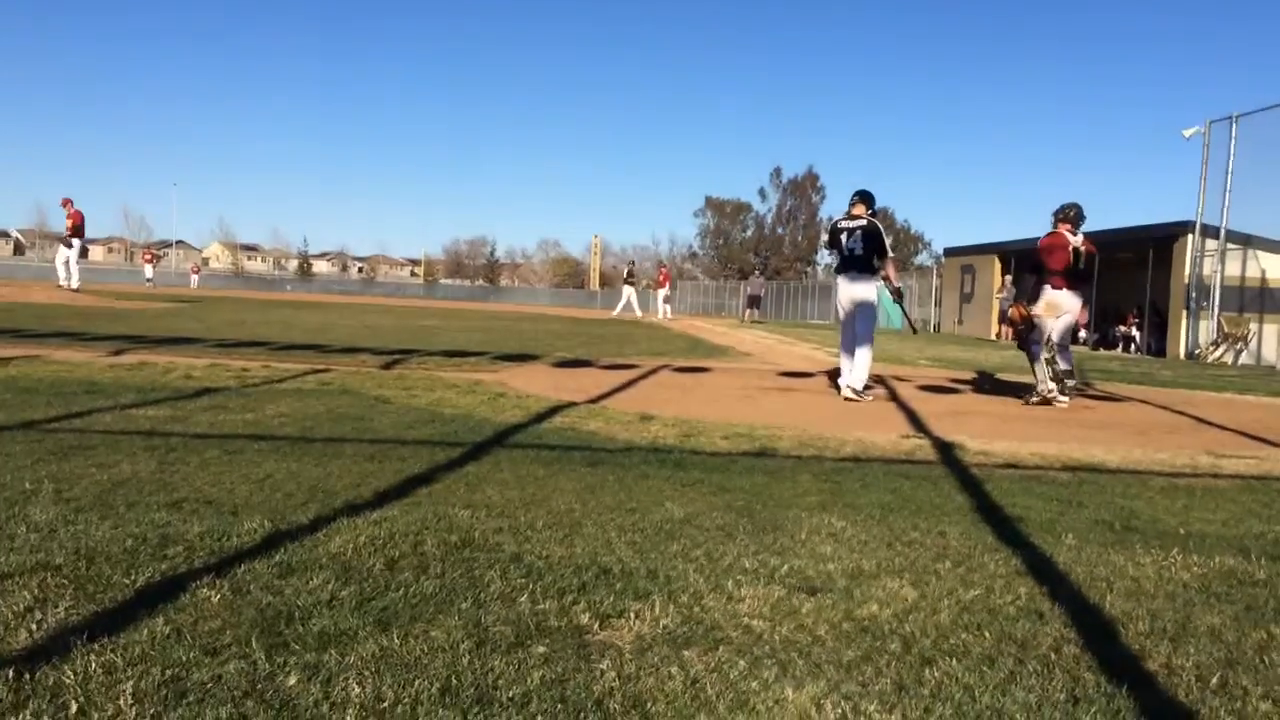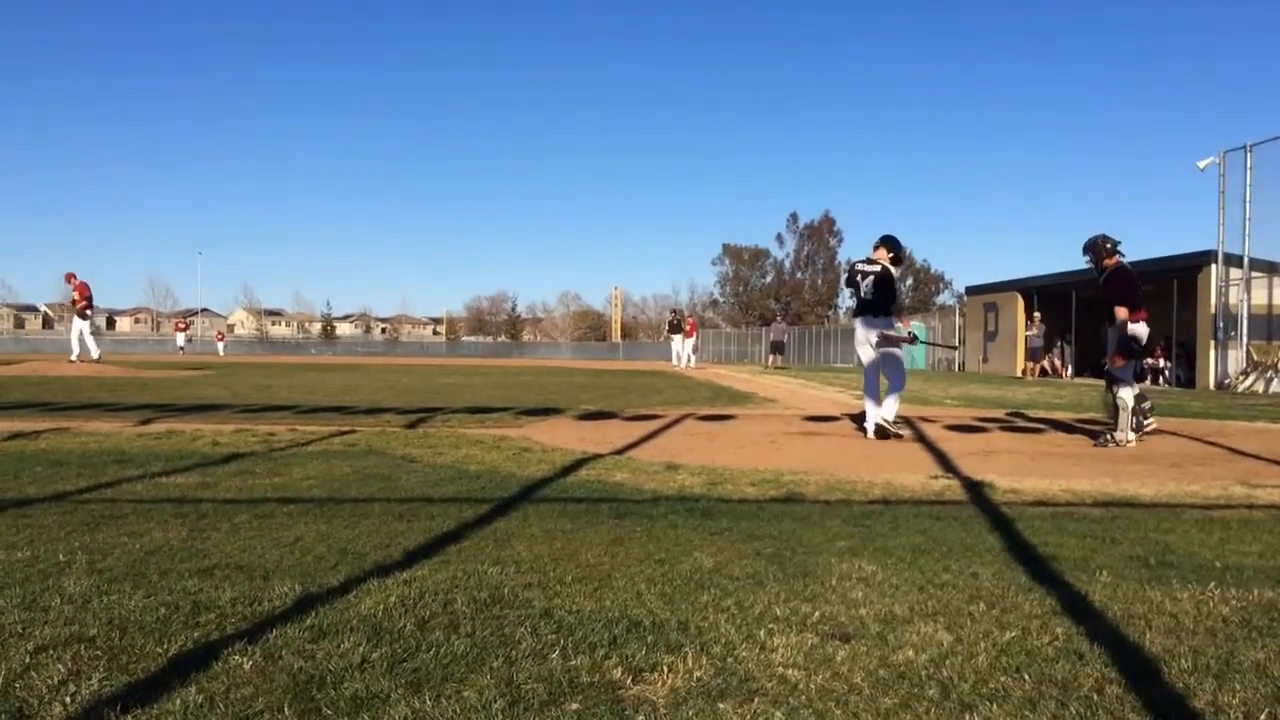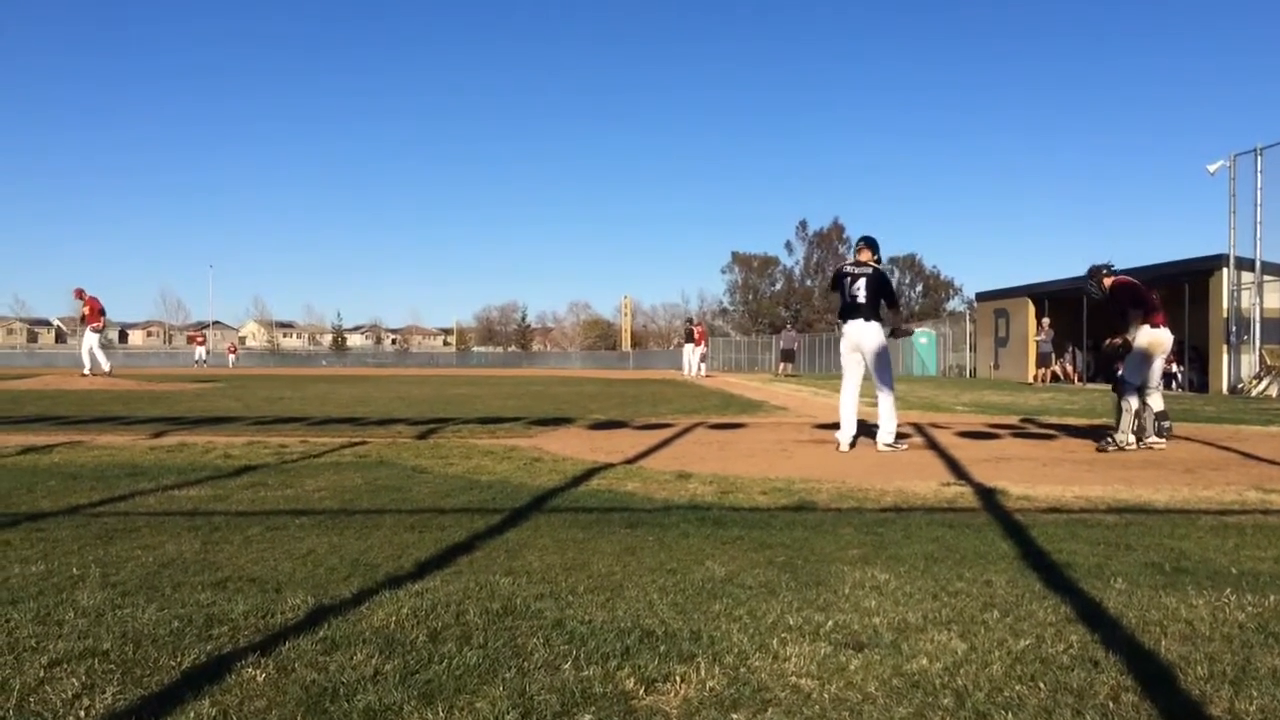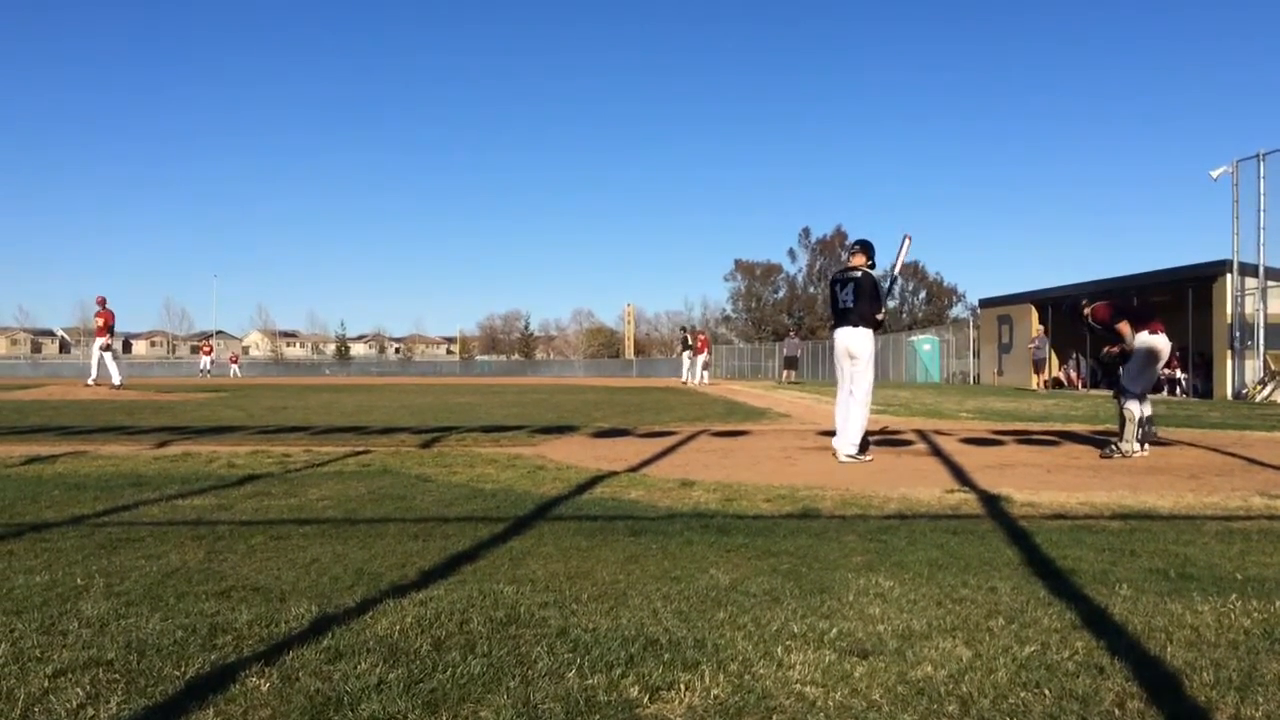
dt=1s
person 1, frame 1
left shoulder: (836, 225)
right shoulder: (872, 225)
left elbow: (829, 246)
right elbow: (885, 258)
right wrist: (895, 284)
left hip: (843, 282)
right hip: (865, 284)
left knee: (847, 334)
right knee: (865, 337)
left ankle: (846, 383)
right ankle: (854, 386)
person 1, frame 2
left shoulder: (855, 267)
right shoulder: (886, 271)
right elbow: (894, 305)
right wrist: (908, 329)
left hip: (860, 326)
right hip: (881, 326)
left knee: (870, 377)
right knee: (897, 377)
left ankle: (872, 425)
right ankle: (886, 417)
person 1, frame 3
left shoulder: (843, 270)
right shoulder: (877, 273)
left elbow: (833, 286)
right elbow: (892, 305)
right wrist: (897, 326)
left hip: (848, 330)
right hip: (871, 329)
left knee: (849, 386)
right knee: (884, 386)
left ankle: (845, 438)
right ankle: (886, 438)
person 1, frame 4
left shoulder: (836, 278)
right shoulder: (867, 277)
left elbow: (834, 310)
right elbow: (879, 314)
right wrist: (876, 320)
left hip: (839, 335)
right hip: (860, 334)
left knee: (845, 391)
right knee: (860, 392)
left ankle: (841, 443)
right ankle: (850, 448)
person 2, frame 1
left shoulder: (1051, 239)
right shoulder: (1088, 247)
left elbow: (1035, 269)
right elbow: (1086, 279)
right wrist: (1082, 308)
left hip: (1053, 295)
right hip: (1075, 299)
left knee: (1035, 340)
right knee: (1061, 345)
left ankle: (1045, 387)
right ankle: (1061, 393)
person 2, frame 2
left shoulder: (1115, 274)
right shoulder: (1124, 271)
left elbow: (1121, 306)
left wrist: (1122, 337)
left hip: (1126, 329)
right hip: (1136, 328)
left knee: (1119, 381)
right knee: (1126, 377)
left ankle: (1123, 434)
right ankle: (1144, 417)
person 2, frame 3
left shoulder: (1118, 286)
right shoulder: (1127, 285)
left elbow: (1136, 315)
left wrist: (1126, 339)
right wrist: (1122, 338)
left hip: (1150, 334)
right hip: (1163, 335)
left knee: (1127, 383)
right knee: (1151, 387)
left ankle: (1124, 437)
right ankle: (1156, 435)
person 2, frame 4
left shoulder: (1099, 312)
right shoulder: (1104, 311)
left elbow: (1128, 332)
left wrist: (1122, 350)
right wrist: (1117, 349)
left hip: (1149, 341)
right hip: (1161, 342)
left knee: (1128, 392)
right knee: (1140, 393)
left ankle: (1128, 446)
right ankle: (1143, 442)
